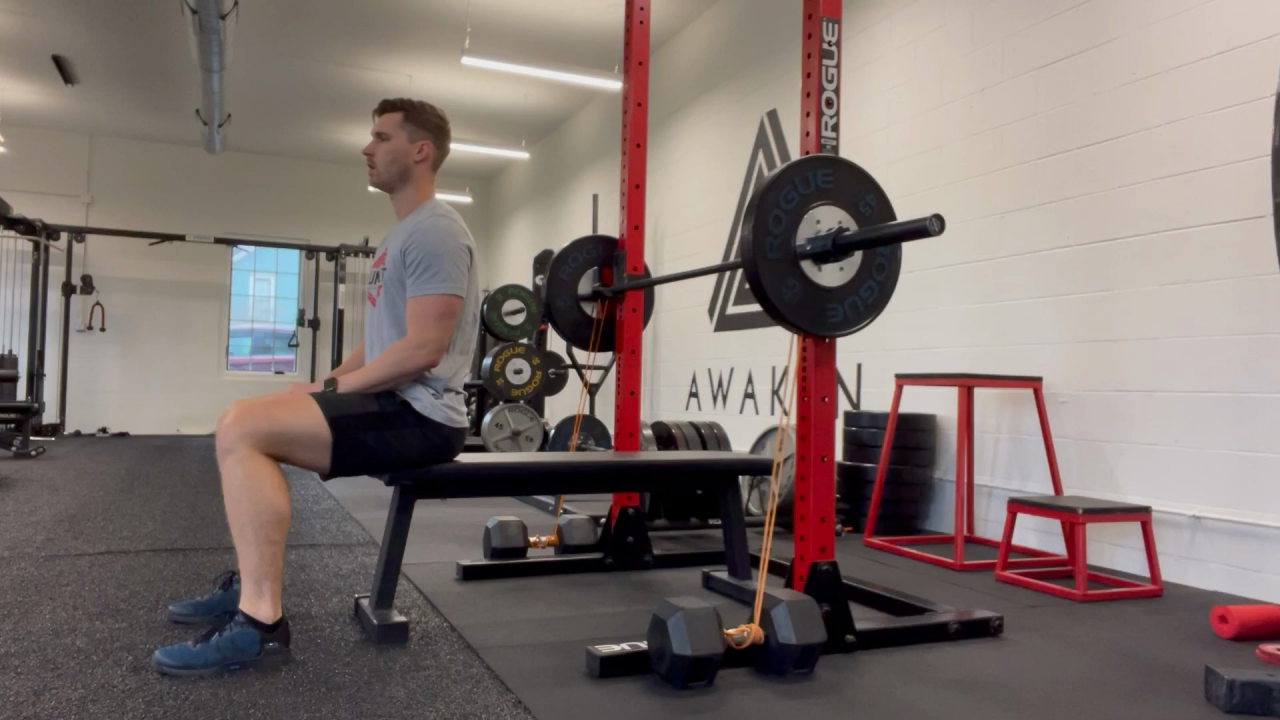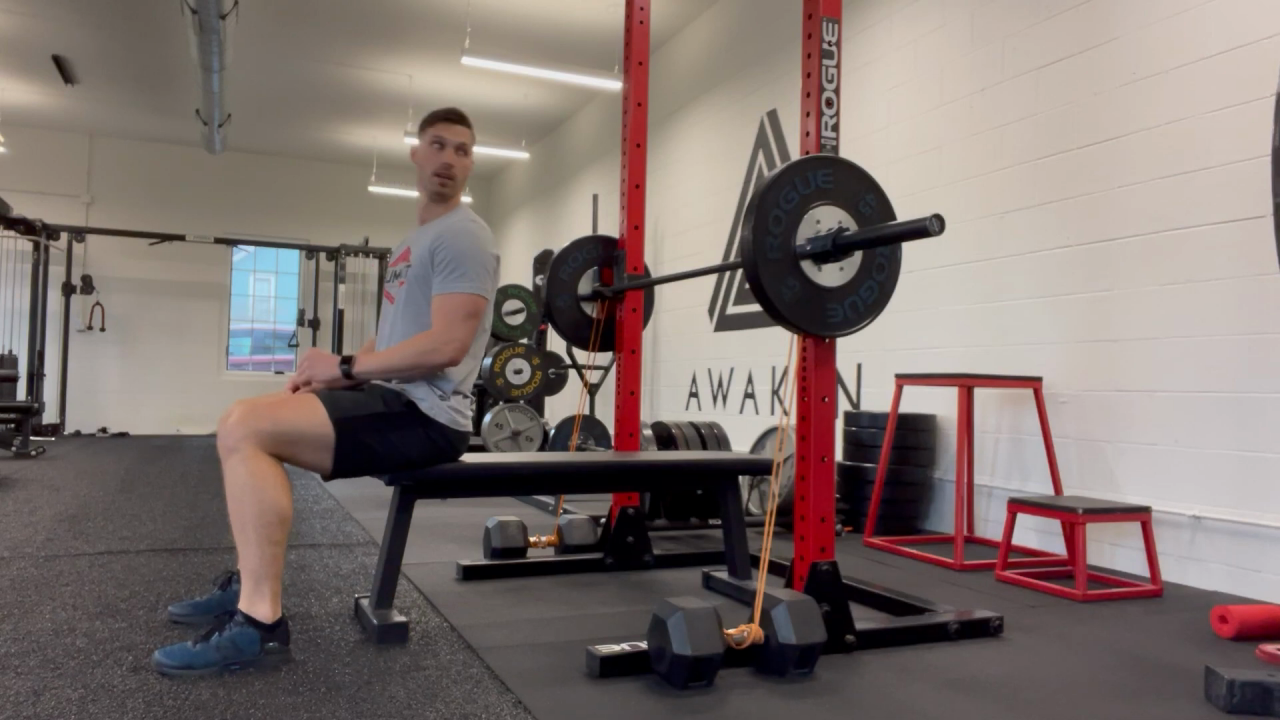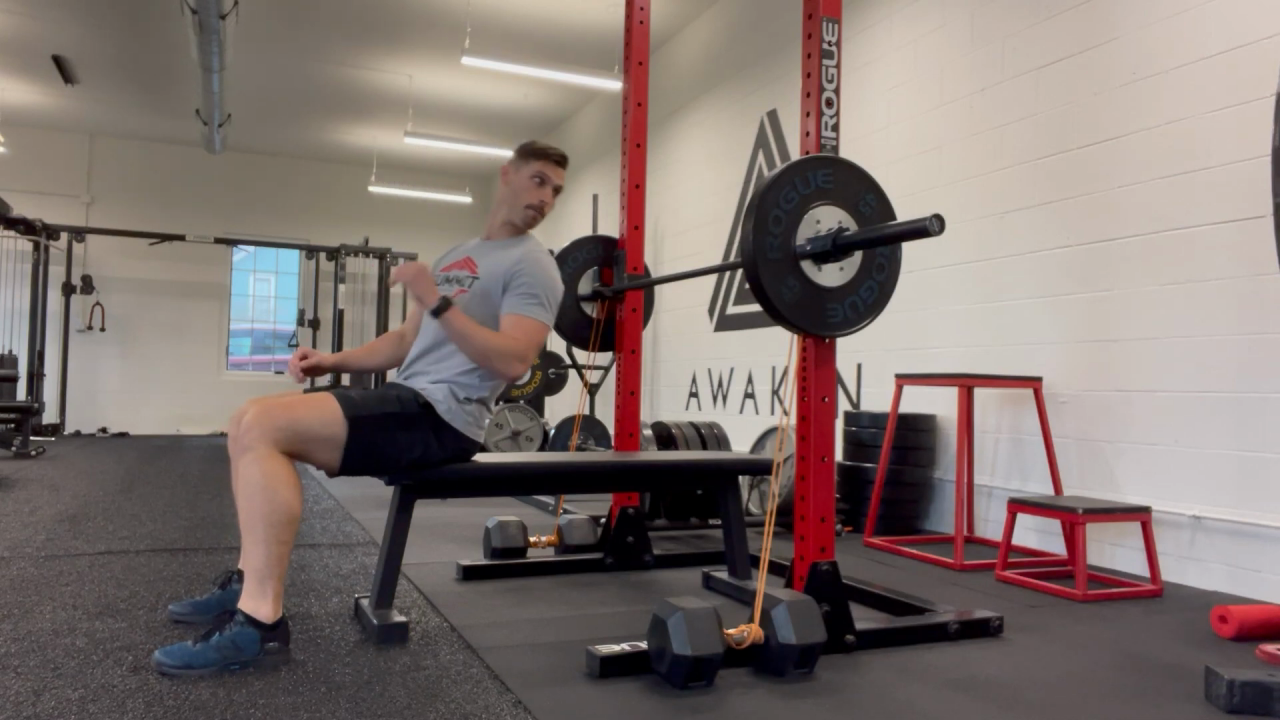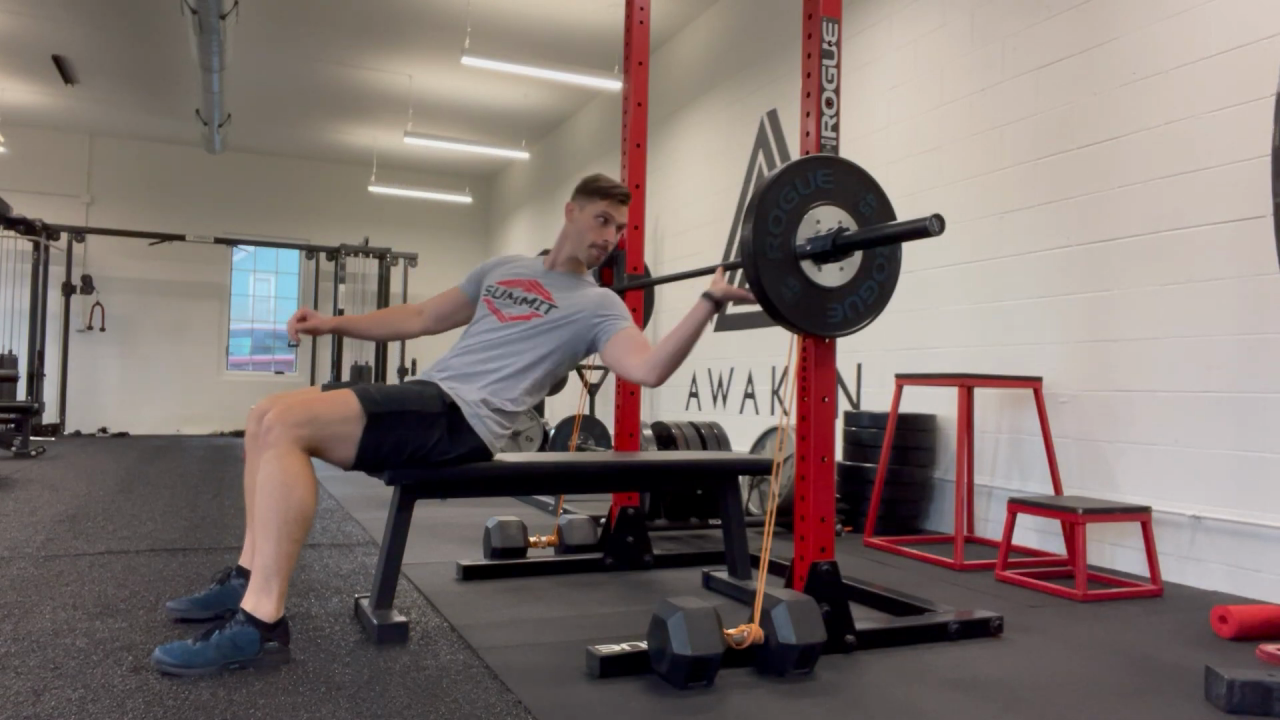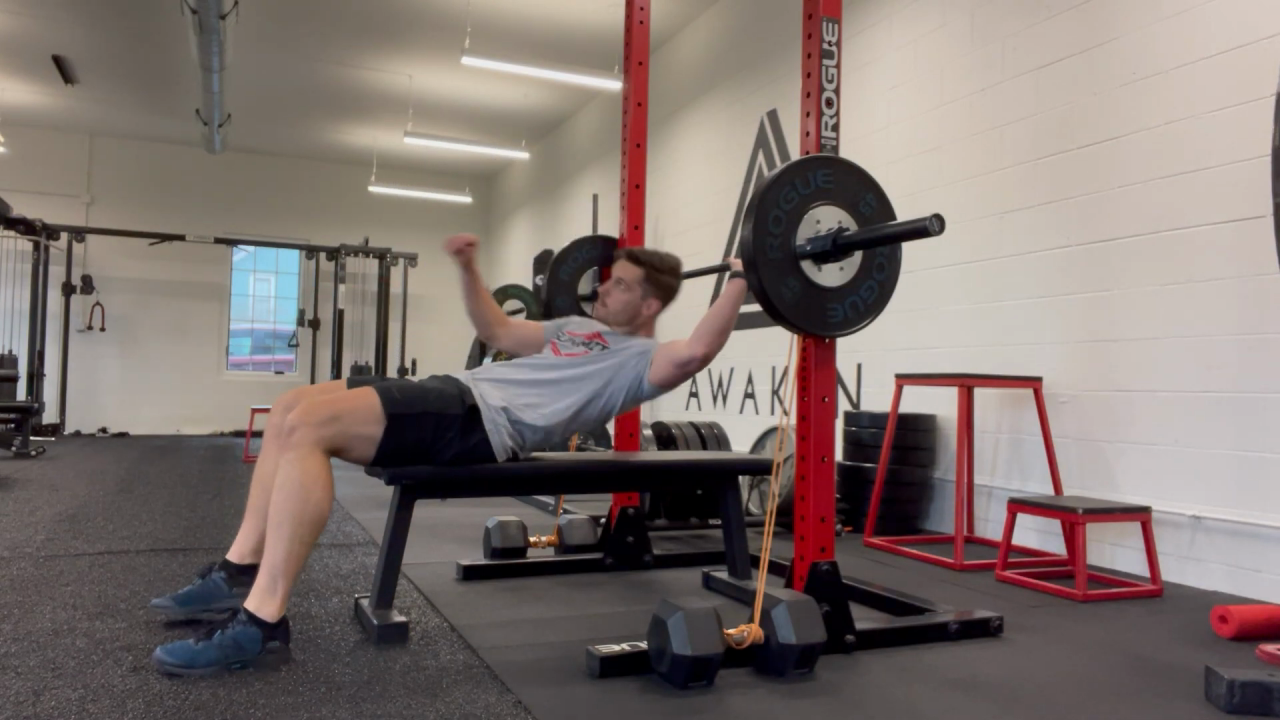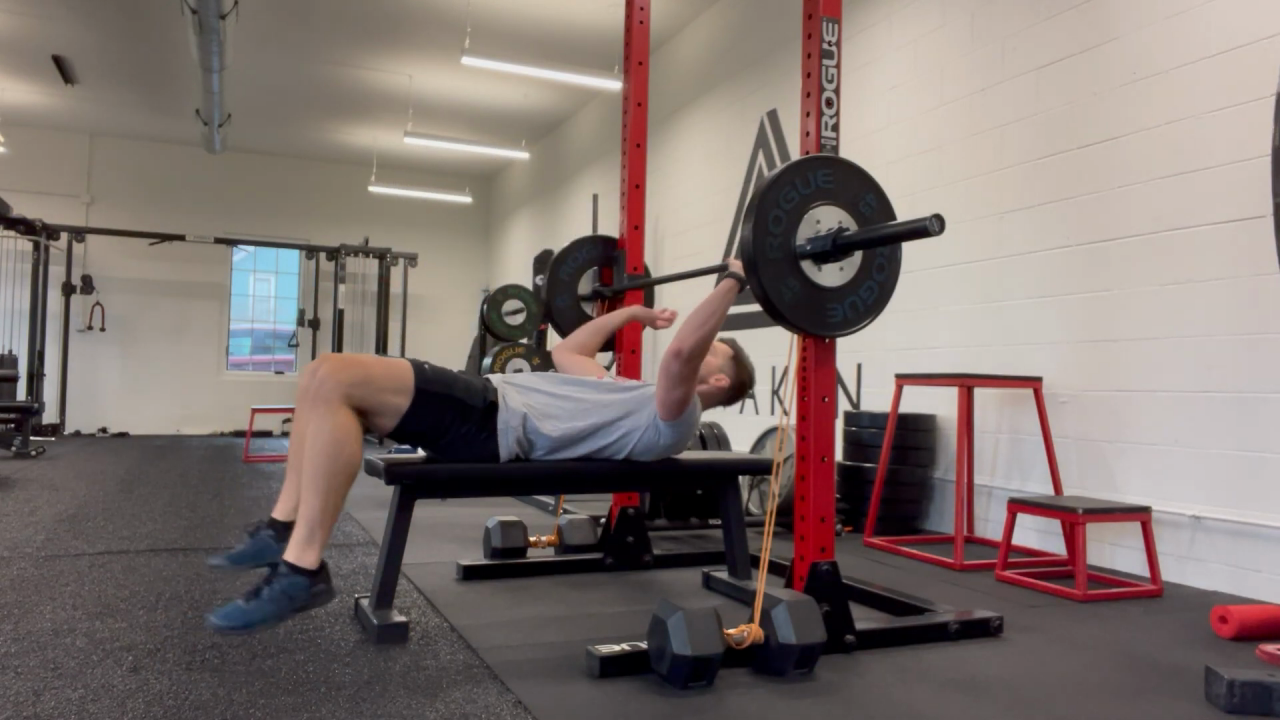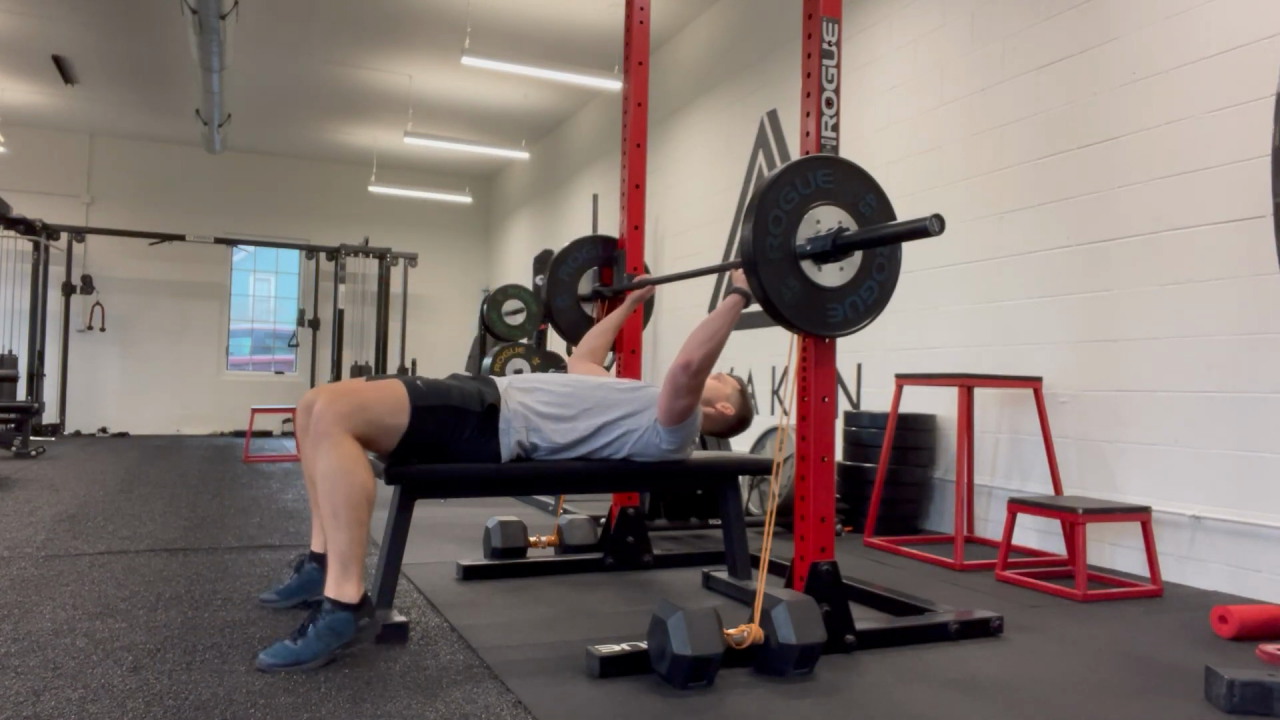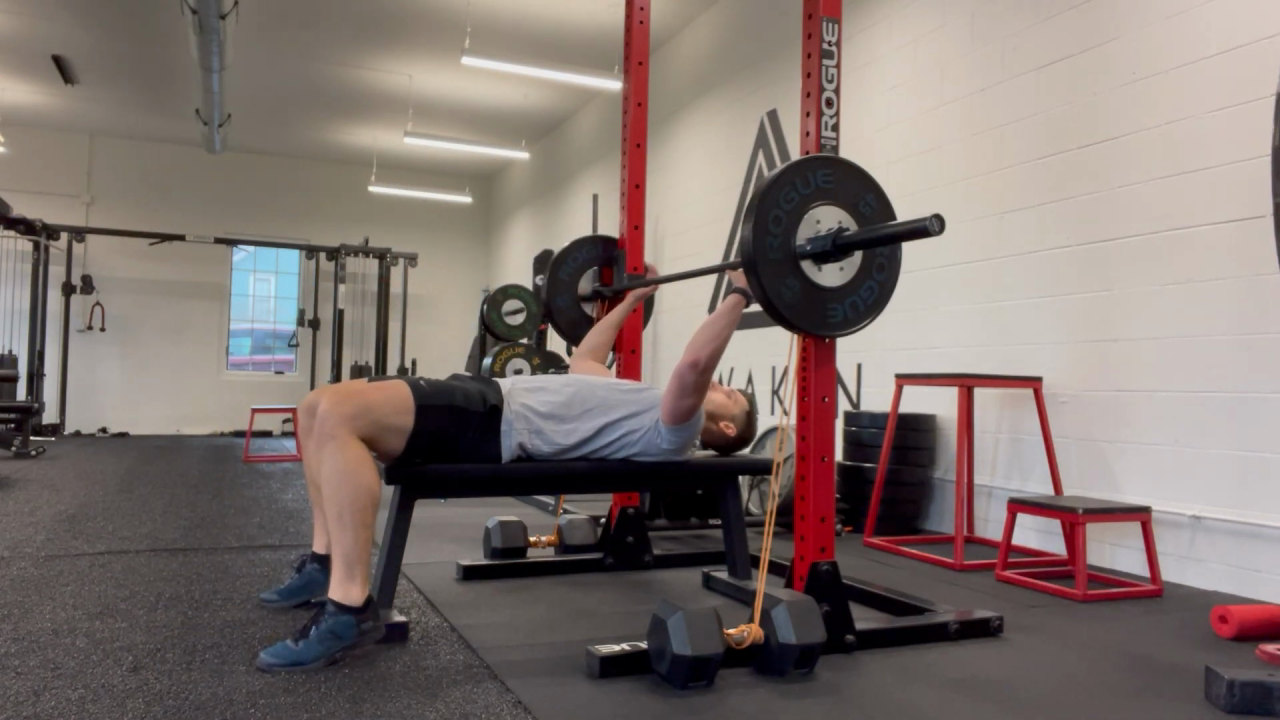
dt=0.4s
person 1, frame 1
left shoulder: (434, 231)
right shoulder: (405, 232)
left elbow: (422, 351)
left wrist: (332, 389)
right wrist: (326, 384)
left hip: (420, 417)
right hip: (395, 405)
left knee: (241, 429)
right knee: (244, 426)
left ankle: (261, 623)
right ankle: (250, 582)
person 1, frame 2
left shoulder: (465, 237)
right shoulder: (418, 242)
left elbow: (445, 346)
left wrist: (343, 368)
right wrist: (329, 377)
left hip: (424, 417)
right hip: (396, 403)
left knee: (244, 427)
right knee: (248, 424)
left ankle: (260, 623)
right ankle: (247, 582)
person 1, frame 3
left shoulder: (534, 268)
right shoulder: (456, 255)
left elbow: (512, 362)
left wrist: (438, 303)
right wrist: (333, 360)
left hip: (438, 419)
right hip: (407, 400)
left knee: (259, 426)
right knee: (253, 424)
left ankle: (260, 622)
right ankle: (248, 580)
person 1, frame 4
left shoulder: (597, 307)
right shoulder: (502, 269)
left elbow: (651, 369)
right elbow: (419, 318)
left wrist: (711, 300)
right wrist: (332, 324)
left hip: (459, 420)
right hip: (426, 393)
left knee: (284, 424)
right knee: (269, 416)
left ankle: (260, 622)
right ankle: (249, 575)
person 1, frame 5
left shoulder: (644, 359)
right shoulder: (581, 328)
left elbow: (694, 350)
right elbow: (495, 329)
left wrist: (738, 280)
right wrist: (469, 267)
left hip: (478, 424)
right hip: (461, 394)
left knee: (307, 425)
right knee: (293, 406)
left ankle: (260, 622)
right ankle: (241, 567)
person 1, frame 6
left shoulder: (671, 424)
right shoulder: (629, 389)
left elbow: (681, 353)
right elbow: (569, 351)
left wrist: (734, 280)
right wrist: (631, 313)
left hip: (494, 428)
right hip: (483, 396)
left knee: (330, 378)
right knee: (327, 377)
left ankle: (301, 570)
right ankle: (283, 530)
person 1, frame 7
left shoulder: (673, 429)
right shoulder: (642, 403)
left elbow: (687, 363)
right elbow: (582, 359)
left wrist: (739, 295)
right wrist: (630, 302)
left hip: (495, 427)
right hip: (489, 400)
left knee: (333, 414)
right knee: (317, 406)
left ankle: (345, 605)
right ankle: (325, 561)
person 1, frame 8
left shoulder: (675, 430)
right shoulder: (641, 405)
left elbow: (693, 364)
right elbow: (584, 359)
left wrist: (738, 295)
right wrist: (630, 300)
left hip: (497, 430)
right hip: (490, 402)
left knee: (338, 416)
right knee: (319, 407)
left ankle: (349, 608)
right ankle: (327, 562)
